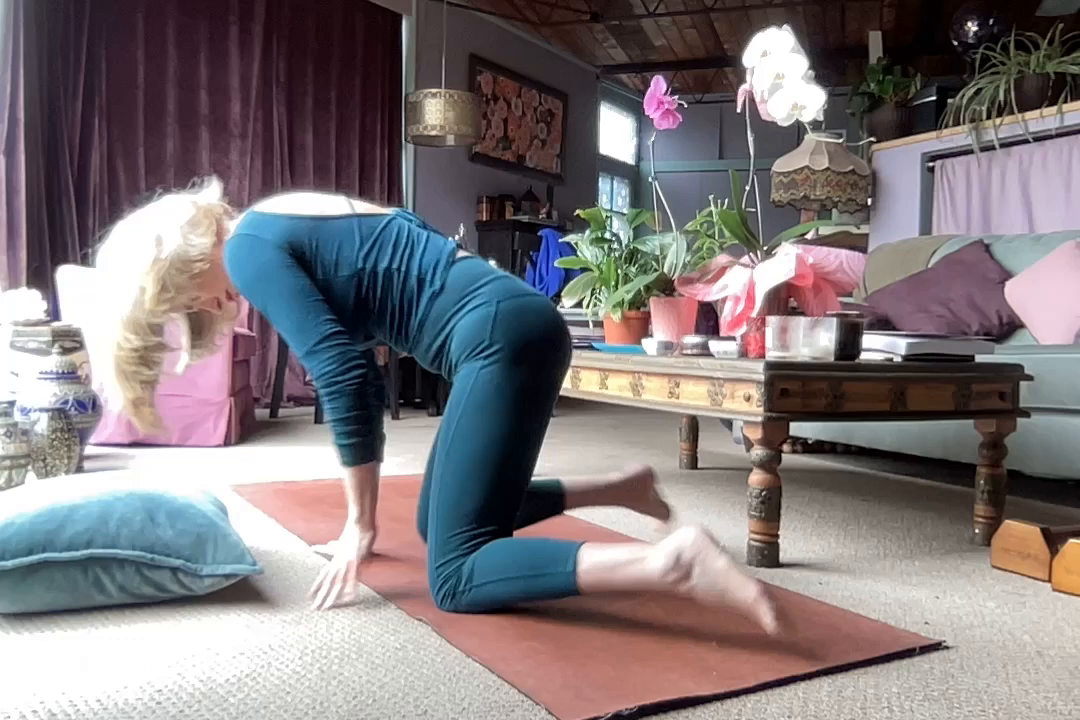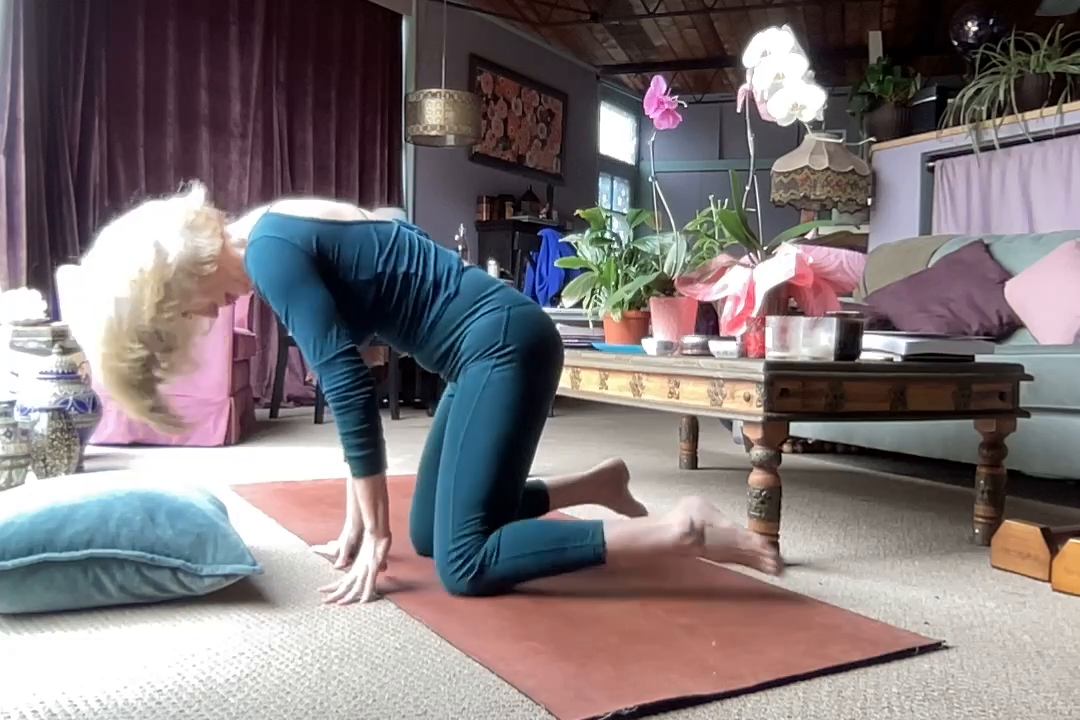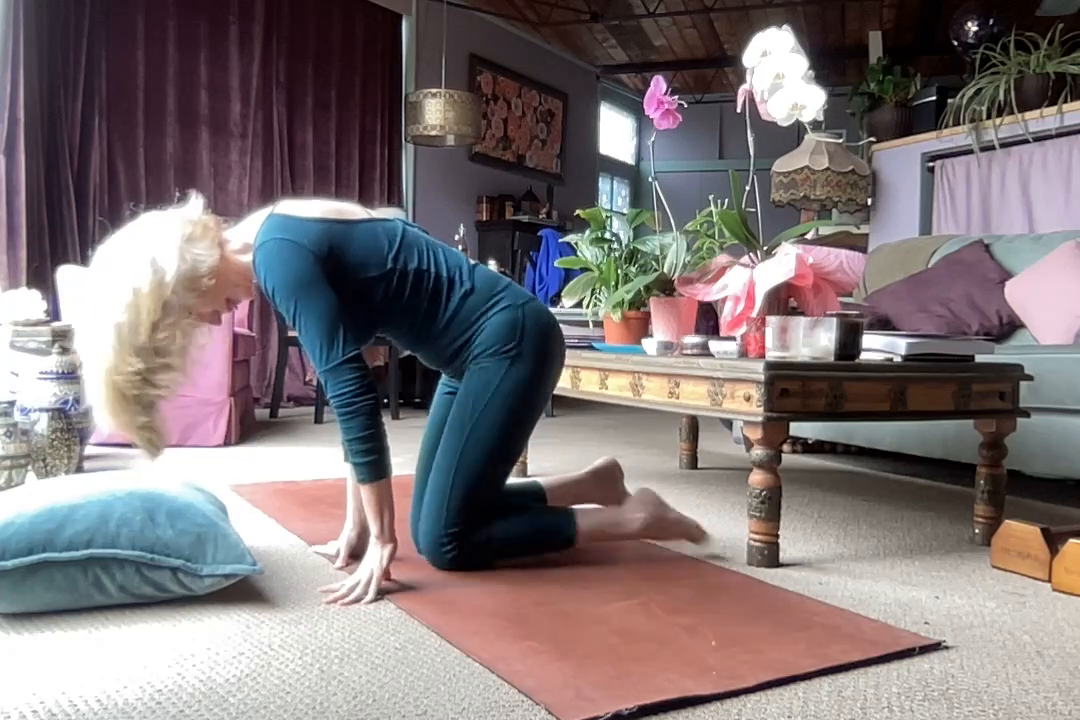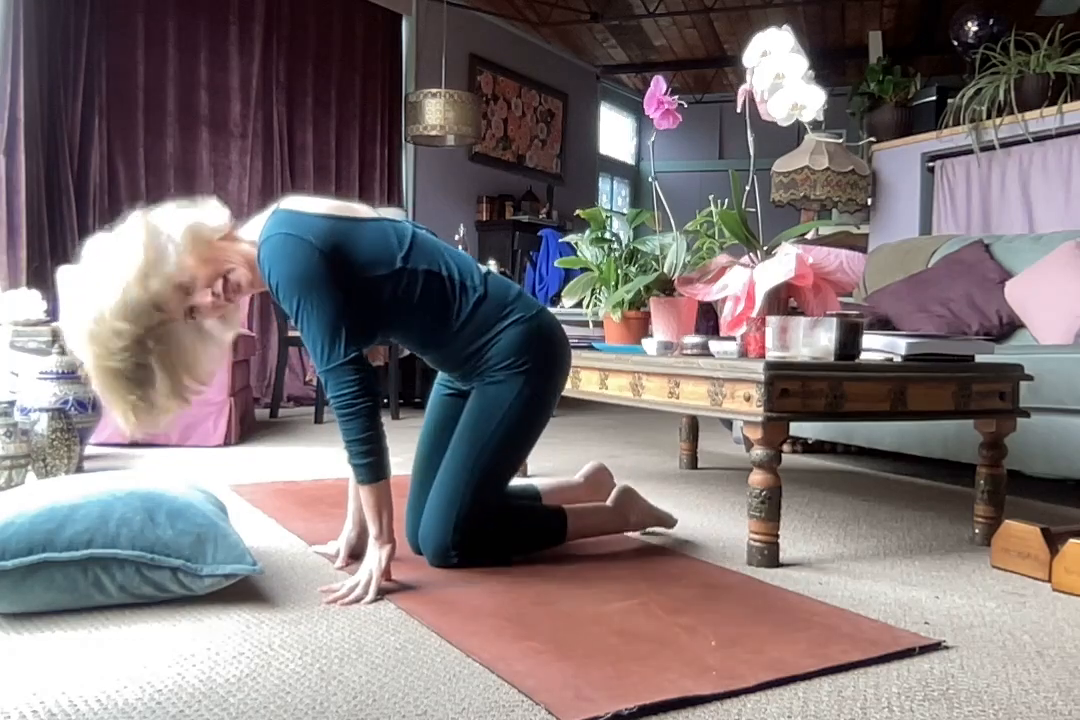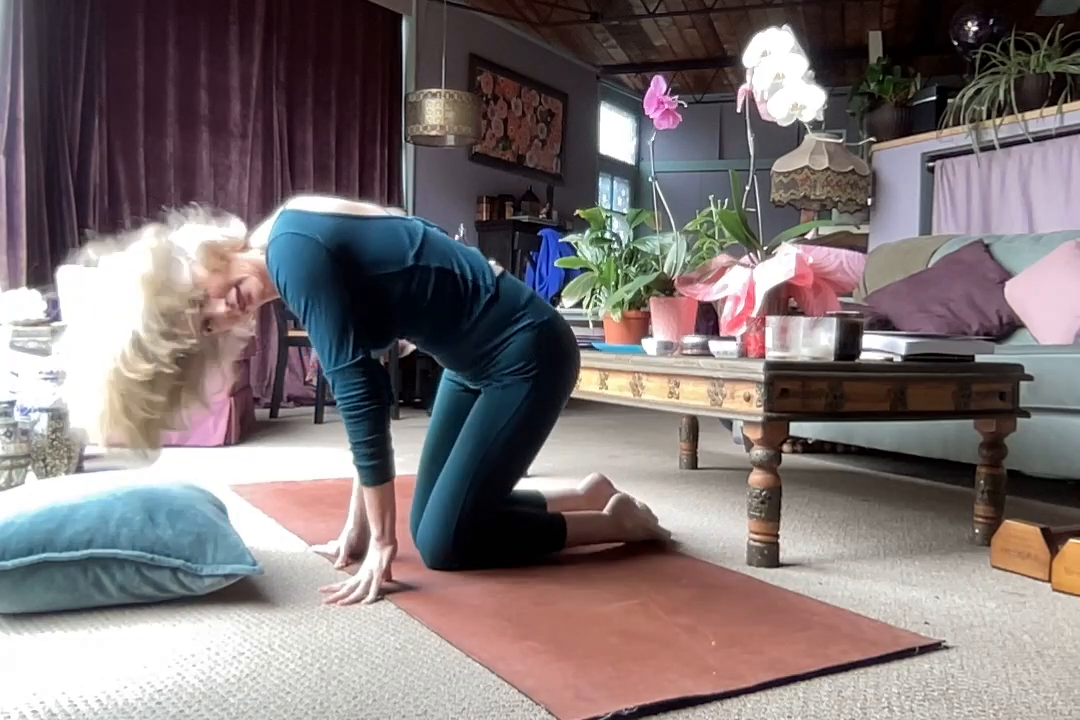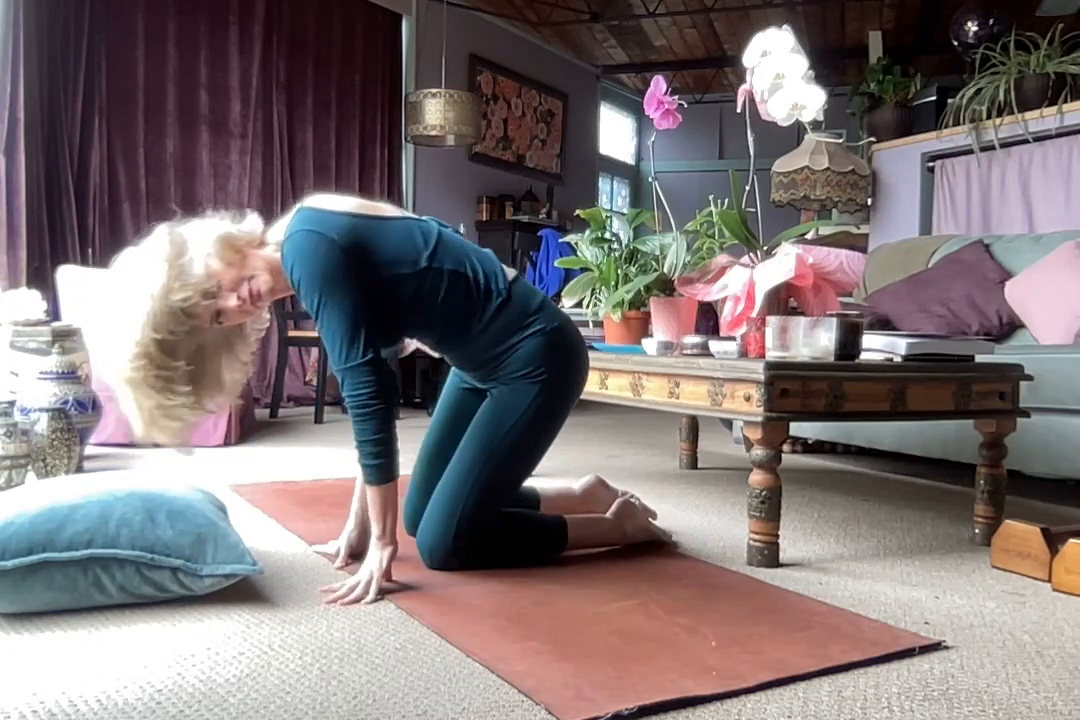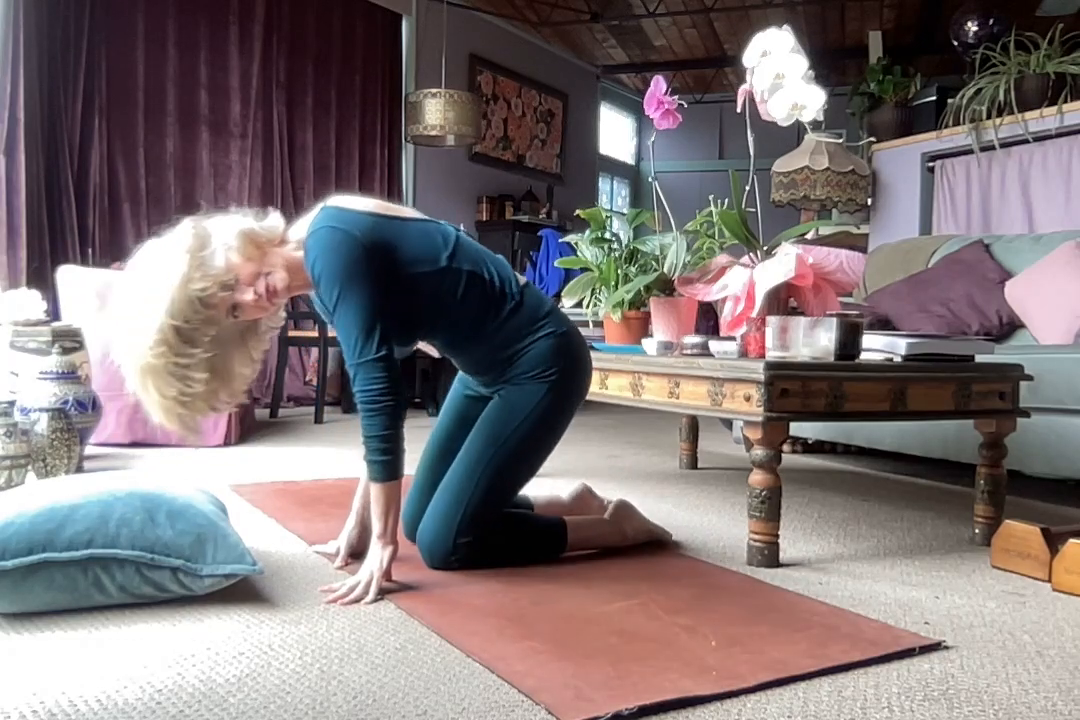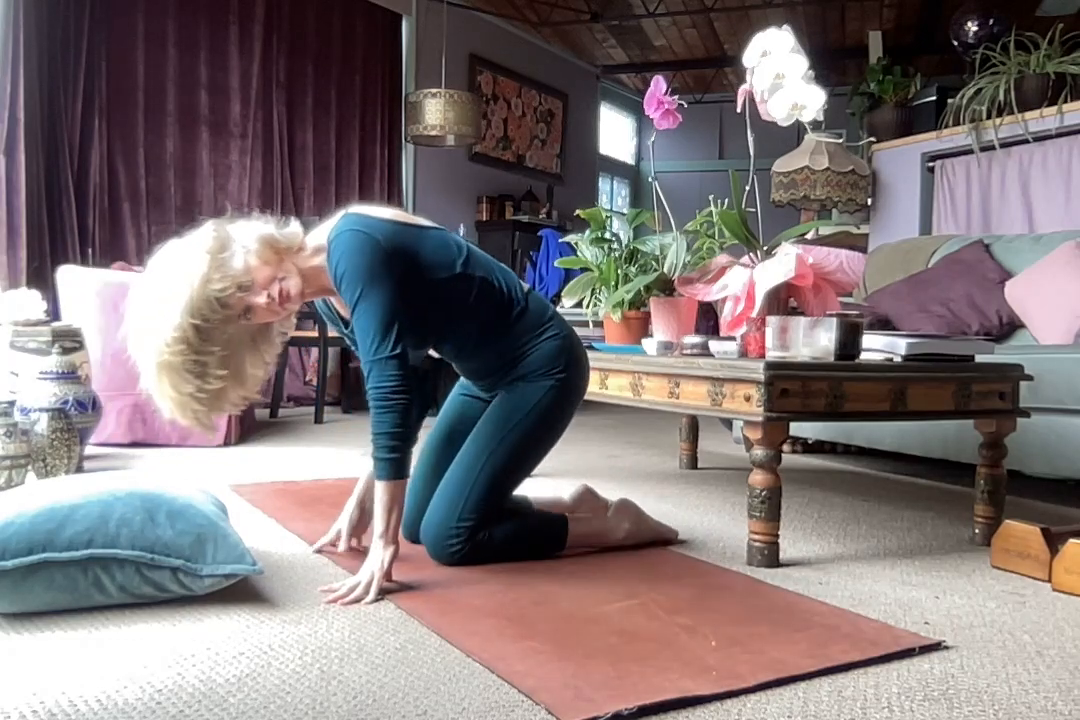
dt=0.2s
person 1, frame 1
left shoulder: (249, 251)
right shoulder: (286, 230)
left elbow: (338, 377)
right elbow: (358, 370)
left wrist: (361, 525)
right wrist: (360, 516)
left hip: (497, 339)
right hip: (522, 328)
left knee: (455, 582)
right knee: (446, 520)
left ankle: (673, 562)
right ankle: (621, 486)
person 1, frame 2
left shoulder: (270, 253)
right shoulder: (287, 242)
left elbow: (347, 387)
right elbow: (351, 389)
left wrist: (373, 537)
right wrist: (357, 522)
left hip: (503, 344)
right hip: (489, 349)
left knee: (468, 566)
right knee: (433, 532)
left ankle: (684, 528)
right ankle: (597, 482)
person 1, frame 3
left shoulder: (280, 254)
right shoulder: (284, 248)
left elbow: (350, 391)
right elbow: (353, 393)
left wrist: (380, 540)
right wrist: (359, 520)
left hip: (510, 343)
right hip: (475, 355)
left knee: (443, 540)
right knee: (448, 513)
left ankle: (637, 516)
right ankle: (592, 483)
person 1, frame 4
left shoulder: (285, 248)
right shoulder: (287, 255)
left elbow: (351, 391)
right elbow: (357, 391)
left wrist: (379, 541)
right wrist: (359, 521)
left hip: (517, 351)
right hip: (469, 361)
left knee: (446, 541)
right knee: (430, 522)
left ankle: (619, 511)
right ankle: (584, 488)
person 1, frame 5
left shoulder: (293, 251)
right shoulder: (286, 267)
left elbow: (358, 393)
right elbow: (363, 390)
left wrist: (380, 544)
right wrist: (362, 524)
left hip: (526, 351)
right hip: (475, 358)
left knee: (445, 543)
right knee: (435, 513)
left ankle: (617, 520)
right ankle: (587, 496)
person 1, frame 6
left shoulder: (309, 246)
right shoulder: (306, 271)
left elbow: (367, 392)
right elbow: (371, 393)
left wrist: (380, 542)
right wrist: (362, 521)
left hip: (534, 356)
right hip: (484, 362)
left knee: (443, 544)
right knee: (423, 513)
left ankle: (620, 526)
right ankle: (584, 498)
person 1, frame 7
left shoulder: (331, 241)
right shoulder: (321, 291)
left elbow: (378, 391)
right elbow: (381, 394)
left wrist: (381, 543)
right wrist: (362, 520)
left hip: (540, 362)
right hip: (488, 370)
left knee: (444, 544)
right knee: (419, 518)
left ankle: (616, 527)
right ankle: (571, 505)
person 1, frame 8
left shoulder: (352, 247)
right shoulder: (328, 301)
left elbow: (391, 392)
right elbow: (397, 399)
left wrist: (382, 545)
right wrist: (360, 507)
left hip: (541, 364)
right hip: (487, 376)
left knee: (449, 537)
right knee: (419, 522)
left ankle: (616, 524)
right ankle: (575, 505)
